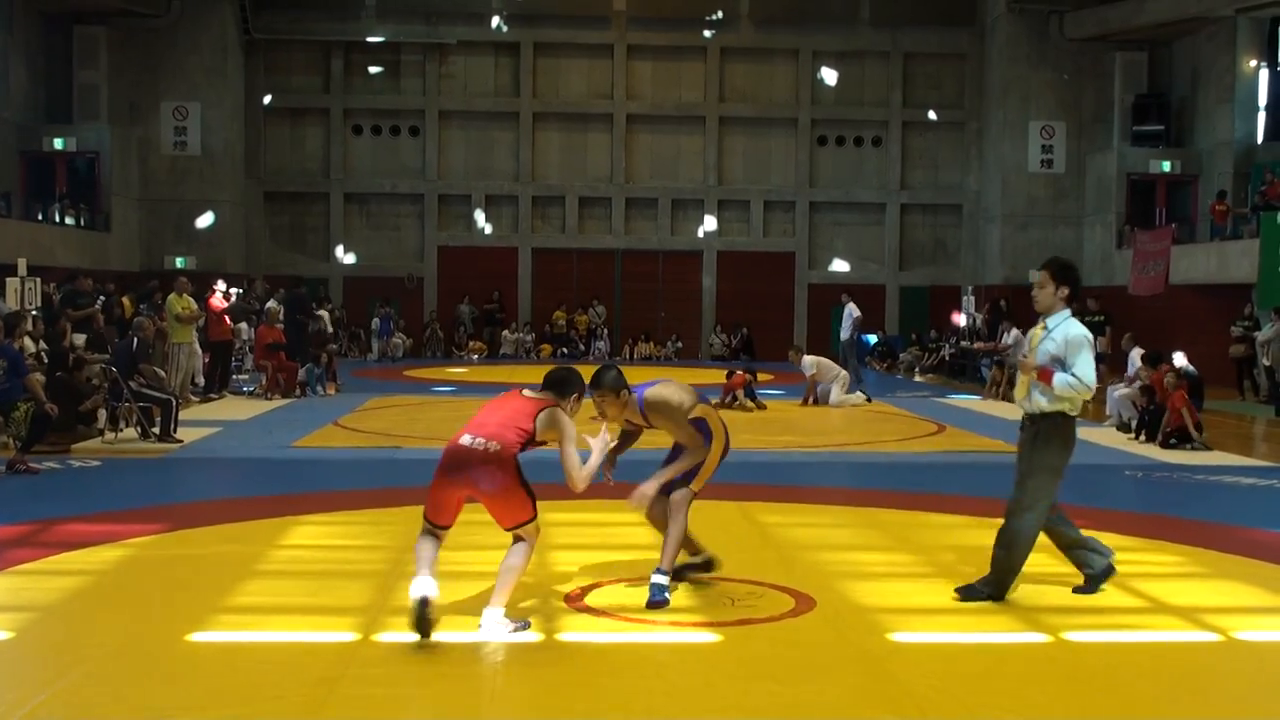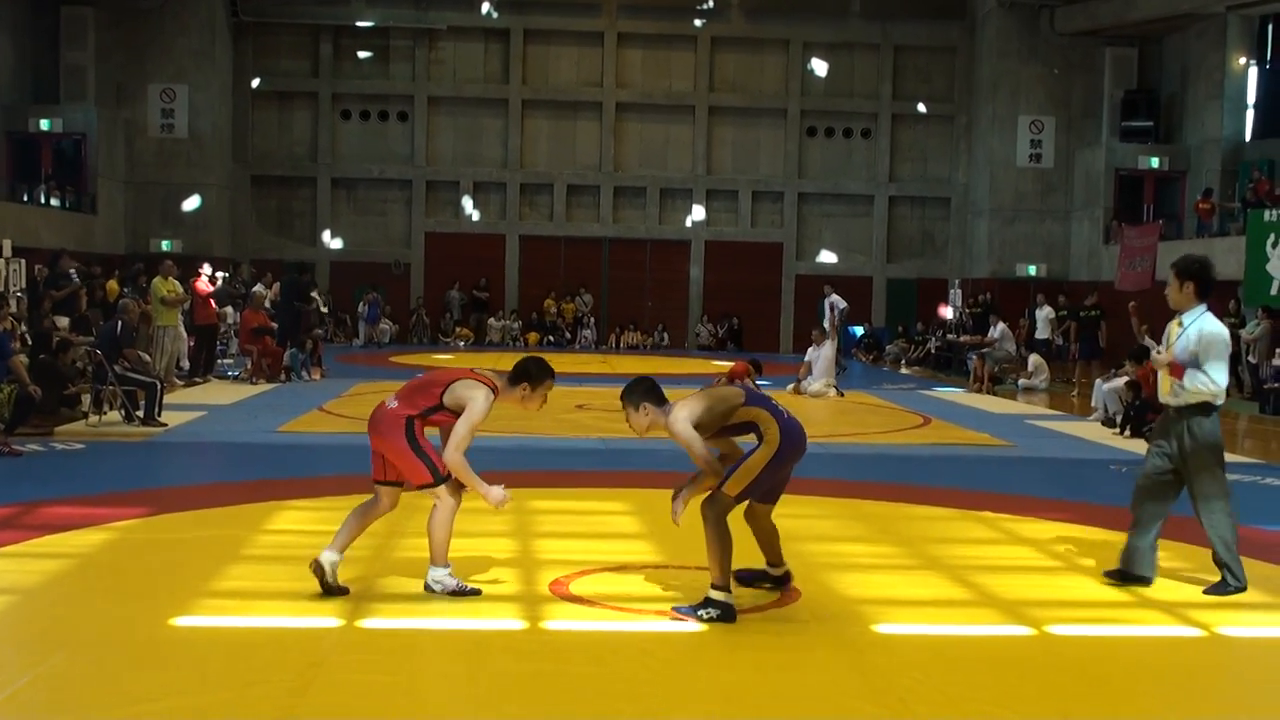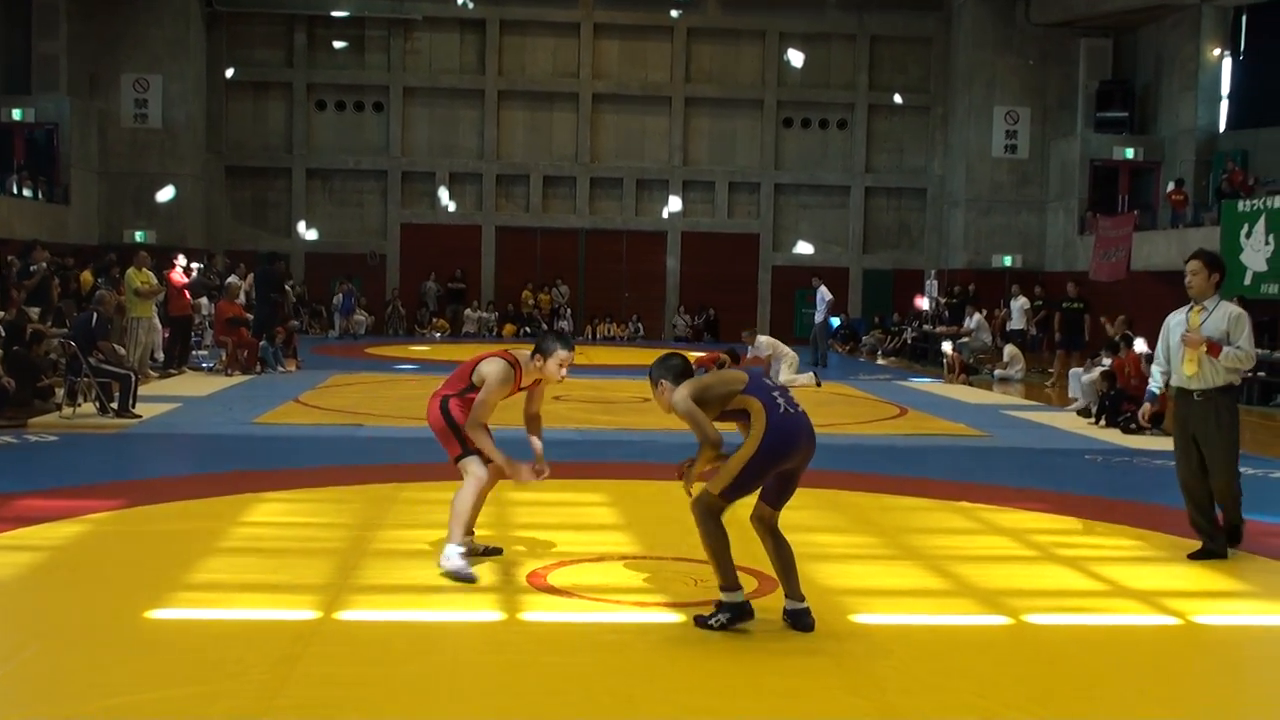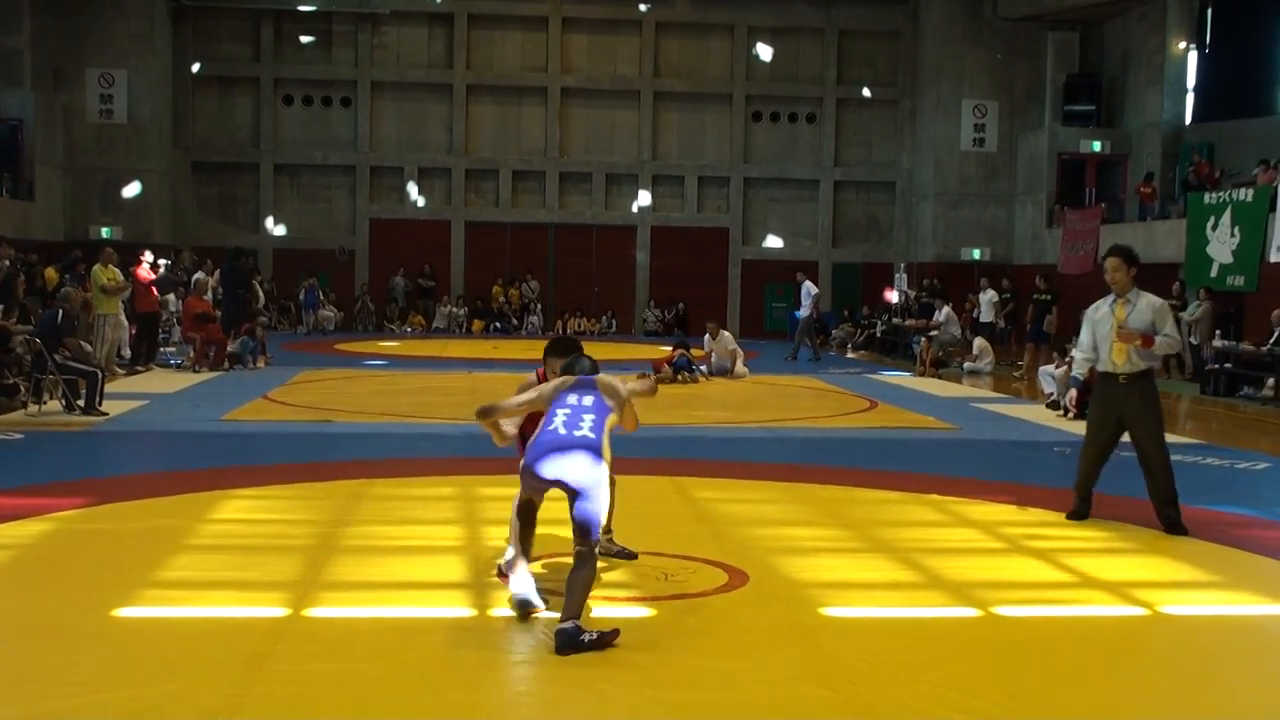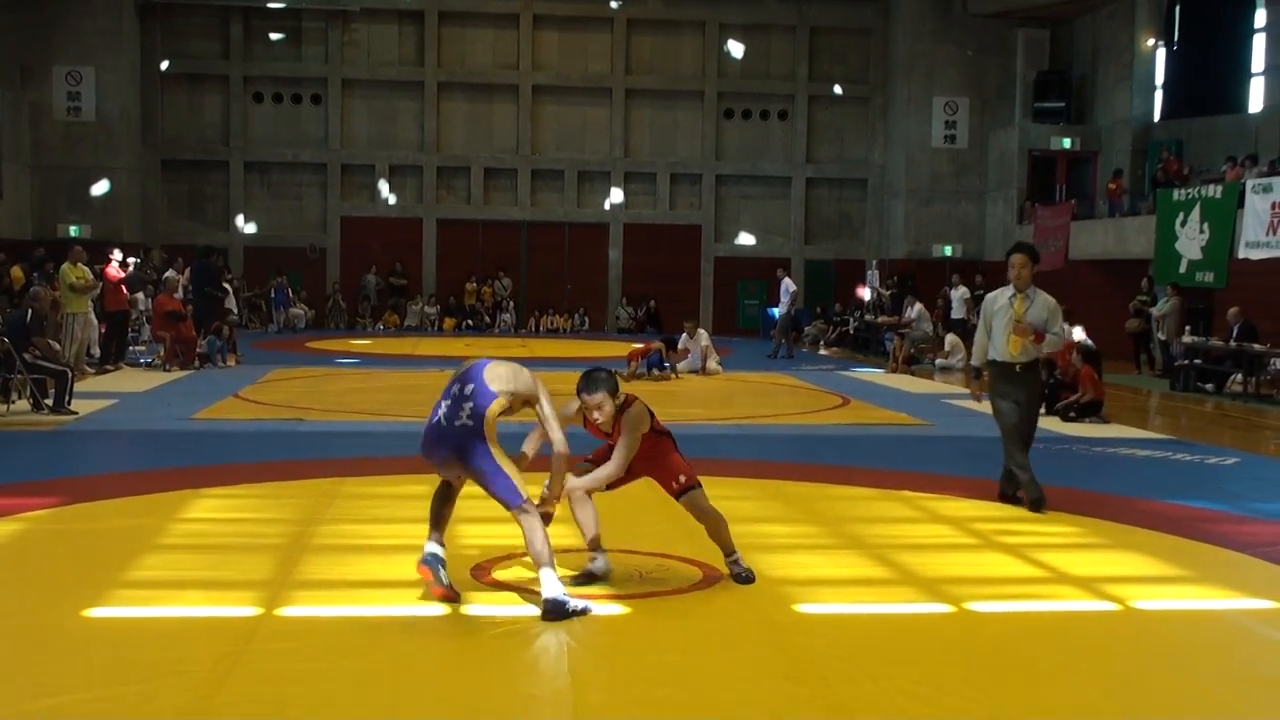
dt=0.7s
person 1, frame 1
left shoulder: (1075, 334)
right shoulder: (1036, 332)
left elbow: (1084, 386)
left wrist: (1041, 372)
left hip: (1055, 429)
right hip: (1033, 426)
left knee: (1023, 508)
right knee: (1039, 507)
left ankle: (995, 584)
right ankle: (1097, 560)
person 1, frame 2
left shoulder: (1211, 331)
right shoulder: (1174, 327)
left elbow: (1215, 384)
left wrist: (1172, 367)
left hip: (1198, 423)
right hip: (1169, 420)
left knee: (1211, 503)
right knee: (1148, 492)
left ankle: (1233, 575)
right ankle: (1136, 565)
person 1, frame 3
left shoulder: (1233, 315)
right shoulder: (1174, 319)
left elbow: (1247, 359)
right elbow: (1160, 363)
left wrist: (1207, 346)
right wrist: (1151, 398)
left hip: (1218, 402)
right hip: (1184, 402)
left knee: (1222, 474)
right knee: (1189, 476)
left ankle: (1232, 527)
right ankle: (1212, 540)
person 1, frame 4
left shoulder: (1155, 306)
right shoulder: (1096, 310)
left elbow: (1174, 343)
right elbow: (1085, 351)
left wrist: (1141, 339)
right wrist: (1075, 384)
left hip: (1140, 386)
right hip: (1106, 386)
left knee: (1153, 452)
right knee: (1093, 448)
left ankle: (1169, 514)
right ankle: (1082, 501)
person 1, frame 5
left shoulder: (1048, 304)
right shoulder: (992, 300)
left elbow: (1058, 341)
right elbow: (982, 338)
left wrist: (1035, 335)
right wrist: (976, 374)
left hip: (1030, 373)
right hip: (1001, 372)
left knee: (1024, 433)
right knee: (1011, 431)
left ankle: (1009, 488)
right ankle: (1032, 490)
person 2, frame 1
left shoulder: (654, 404)
right shoulder: (621, 408)
left elbow: (694, 450)
right elbow: (634, 429)
left wrist: (656, 481)
right wrist: (612, 454)
left hip: (710, 434)
right hip: (688, 434)
left knee: (678, 503)
right knee: (655, 510)
left ankle: (660, 581)
right ankle: (699, 558)
person 2, frame 2
left shoulder: (676, 421)
right shoulder: (685, 413)
left elbow: (714, 471)
right elbow: (731, 455)
left wrist: (684, 496)
right wrist: (690, 487)
left hip: (777, 437)
right hip: (789, 434)
left knee: (713, 509)
right knee: (756, 514)
left ankle: (720, 602)
right ankle: (777, 572)
person 2, frame 3
left shoulder: (680, 396)
right shoulder: (721, 386)
left elbow: (711, 442)
left wrist: (695, 471)
right wrist: (707, 466)
left hip: (775, 432)
right hip: (803, 433)
left knee: (705, 508)
right knee: (764, 520)
left ankle: (734, 601)
right ankle: (797, 608)
person 2, frame 4
left shoulder: (551, 388)
right shoulder: (615, 387)
left elbow: (486, 413)
right elbow: (650, 386)
left wrist: (501, 436)
left hip: (542, 455)
right hip: (587, 462)
left knee: (527, 502)
right knee: (585, 549)
left ankle: (522, 582)
right ankle: (568, 630)
person 2, frame 5
left shoulder: (470, 369)
right shoulder: (531, 382)
right elbow: (560, 447)
right wrist: (554, 493)
left hip: (433, 443)
right hip: (471, 442)
left knee: (452, 478)
right knee: (527, 512)
left ankle: (434, 552)
right ankle: (554, 595)
person 3, frame 1
left shoulder: (513, 396)
right shoulder: (559, 419)
right elbow: (577, 483)
right wrist: (599, 451)
left hip: (454, 457)
right hip: (494, 467)
left knee: (432, 533)
right knee: (527, 535)
left ankle: (423, 588)
right ankle: (493, 616)
person 3, frame 2
left shoulder: (486, 381)
right shoulder: (483, 397)
right elbow: (451, 456)
left wrist: (456, 476)
right wrist: (485, 491)
left hip: (383, 418)
right hip: (400, 426)
left knee: (384, 500)
right knee: (448, 497)
left ankle: (329, 558)
right ankle: (439, 576)
person 3, frame 3
left shoulder: (540, 372)
right shoulder: (505, 374)
left elbow: (532, 414)
right elbow: (473, 427)
left wrist: (539, 456)
right wrist: (507, 465)
left hip: (469, 408)
right hip: (447, 407)
left knee: (488, 474)
right knee: (477, 475)
left ankle: (463, 542)
right ankle: (452, 554)
person 3, frame 4
right shoulder: (533, 384)
right elbow: (503, 432)
right wrist: (507, 430)
right hip: (535, 418)
left knee: (605, 481)
left ankle: (605, 540)
right ankle: (511, 556)
person 3, frame 5
left shoulder: (633, 411)
right shoulder: (580, 410)
left elbow: (618, 469)
right elbow: (540, 432)
left wrist: (567, 483)
left hip: (657, 450)
right hip: (625, 452)
left knee: (701, 508)
right knee: (576, 486)
left ankle: (732, 559)
right ankle: (598, 561)
